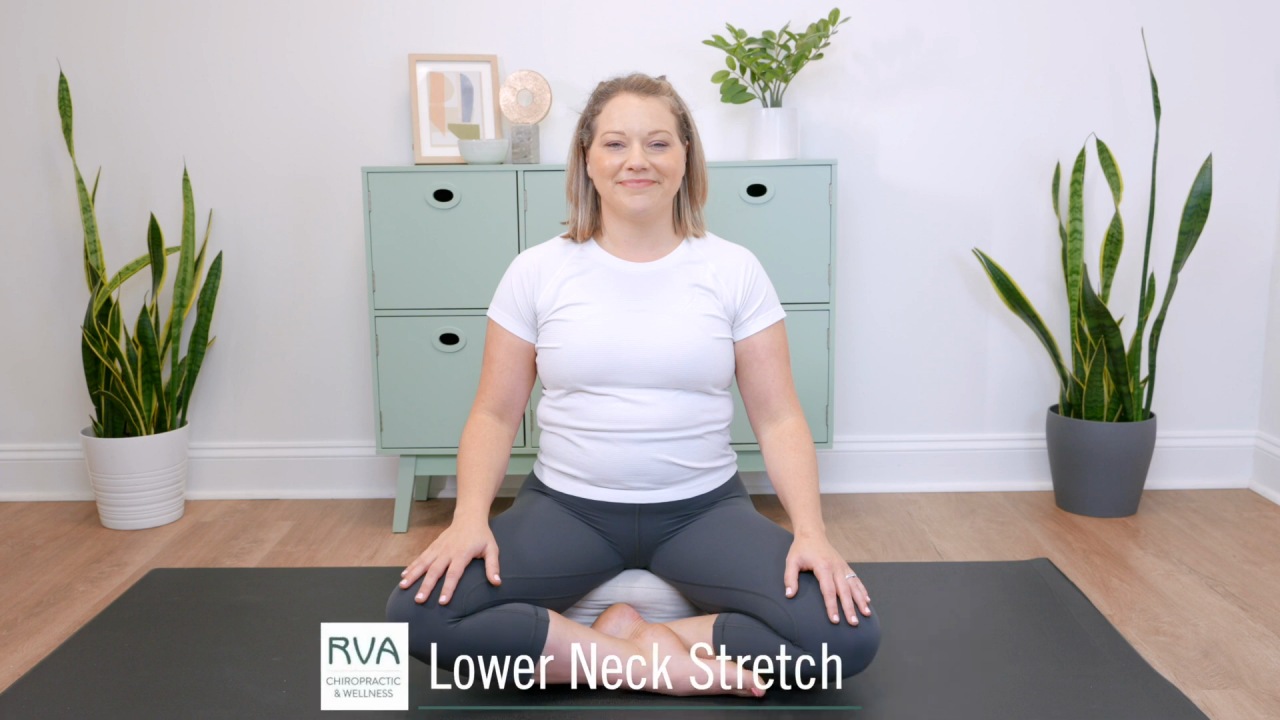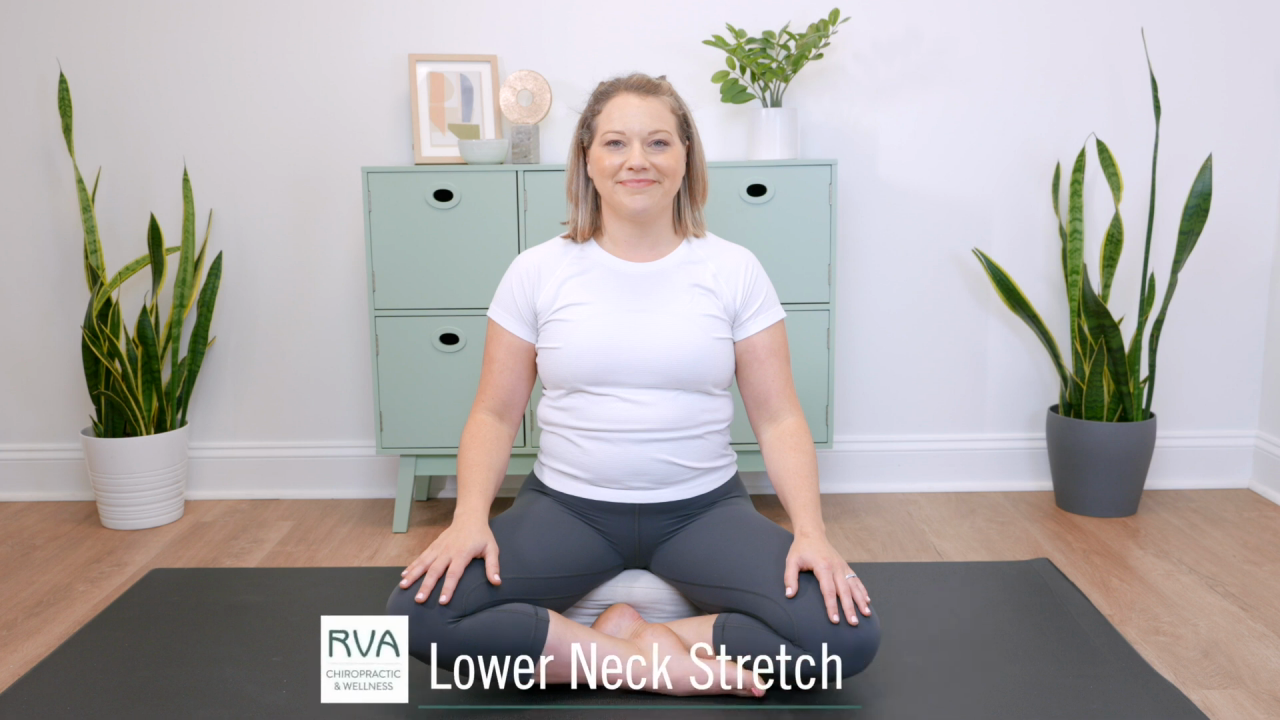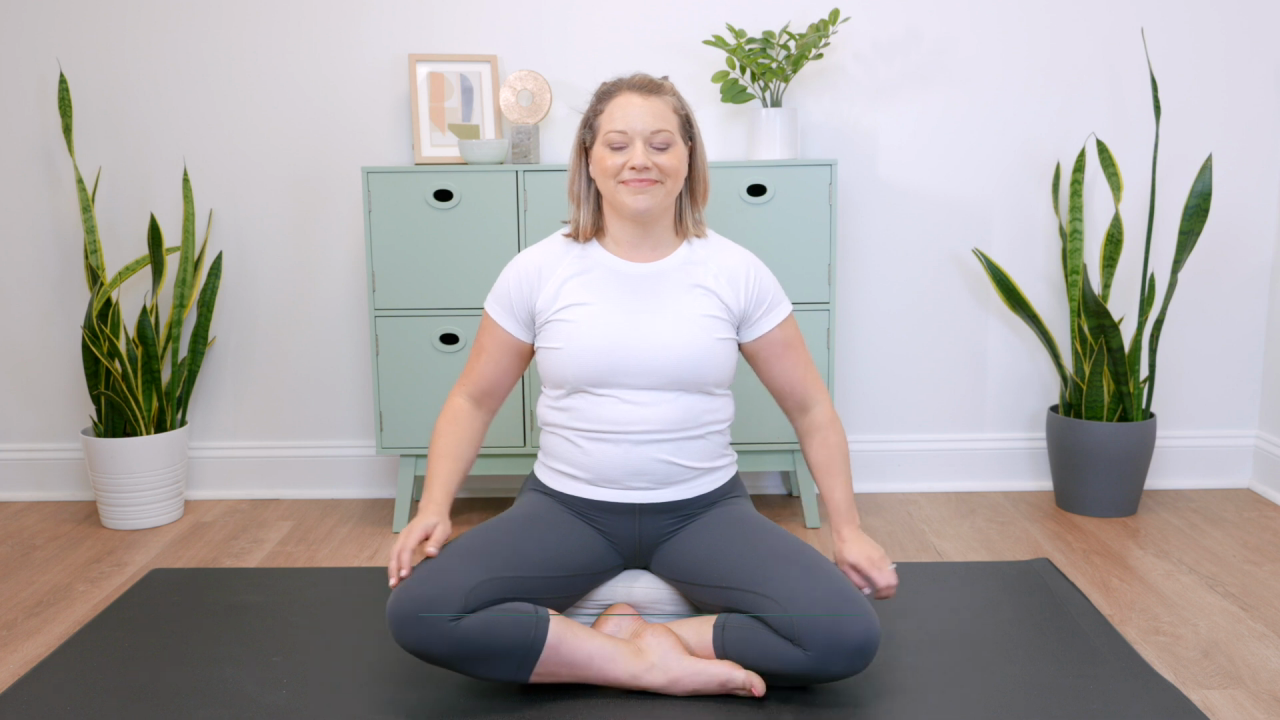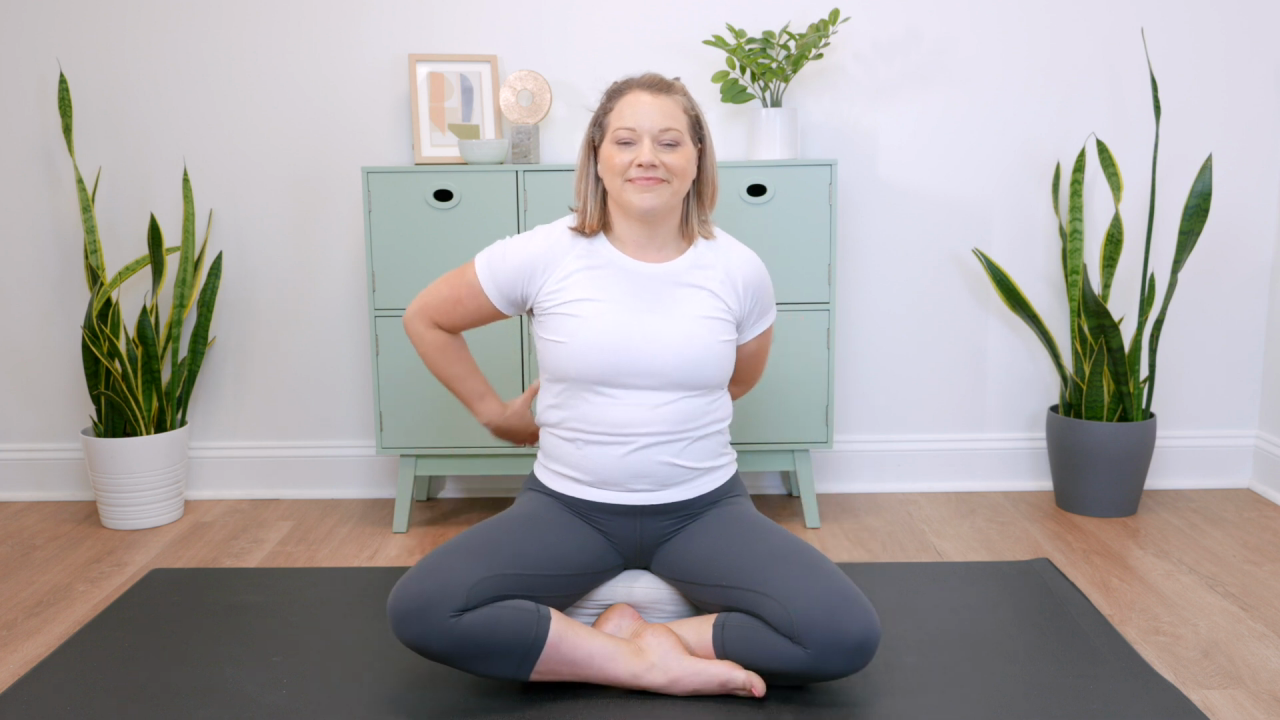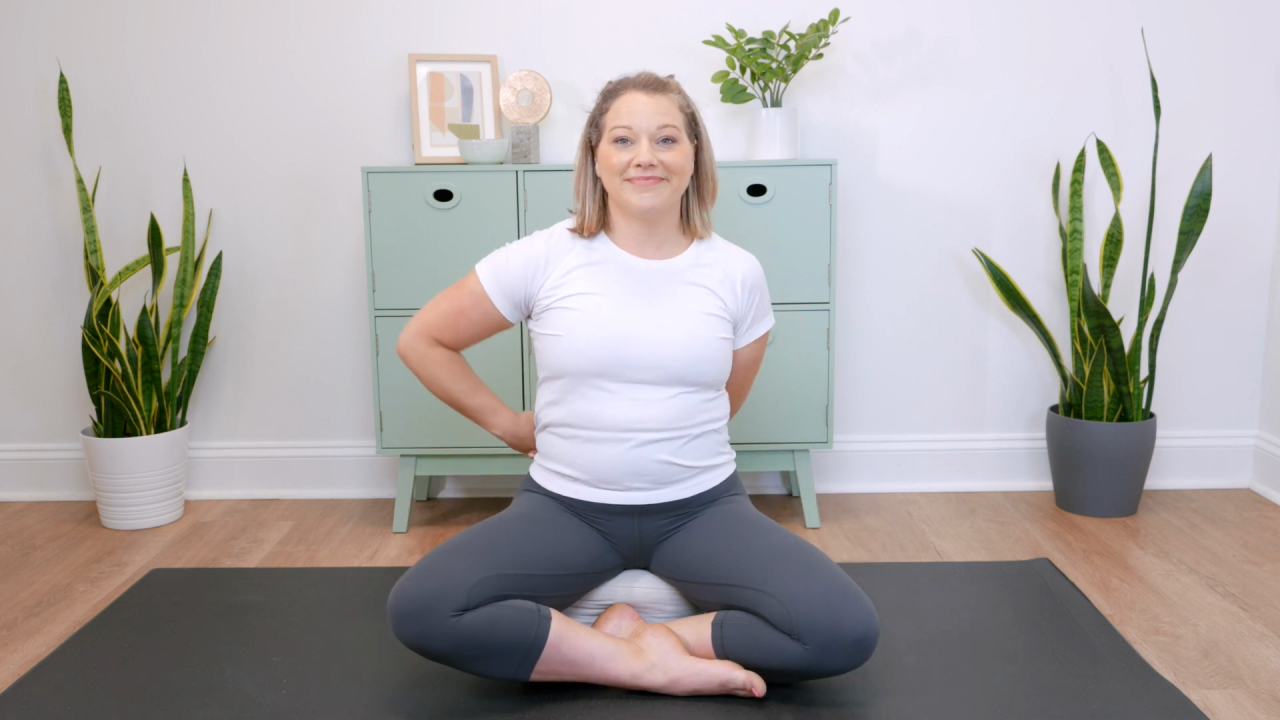
dt=0.5s
person 1, frame 1
left shoulder: (733, 270)
right shoulder: (537, 271)
left elbow: (778, 417)
right elbow: (495, 414)
left wrist: (810, 531)
right wrist: (469, 518)
left hip: (702, 507)
right hip: (566, 505)
left knee: (846, 631)
right knee: (419, 613)
left ankle: (630, 636)
right ankle: (656, 663)
person 1, frame 2
left shoulder: (734, 270)
right shoulder: (537, 271)
left elbow: (777, 417)
right elbow: (495, 413)
left wrist: (810, 530)
right wrist: (469, 517)
left hip: (703, 506)
right hip: (566, 505)
left knee: (846, 634)
right knee: (420, 613)
left ankle: (626, 638)
right ankle: (651, 663)
person 1, frame 3
left shoulder: (734, 271)
right shoulder: (538, 270)
left elbow: (809, 406)
right elbow: (473, 401)
left wrist: (847, 529)
right wrist: (434, 506)
left hip: (702, 507)
right hip: (567, 506)
left knee: (847, 635)
right knee: (416, 612)
left ankle: (630, 640)
right ankle: (646, 663)
person 1, frame 4
left shoulder: (738, 270)
right shoulder: (542, 254)
right elbow: (426, 319)
right wrist: (491, 410)
left hip: (703, 507)
right hip: (568, 506)
left knee: (849, 635)
right knee: (418, 609)
left ankle: (630, 640)
right ankle: (650, 663)
person 1, frame 5
left shoulder: (736, 273)
right shoulder: (543, 257)
right elbow: (421, 342)
left wrist: (647, 433)
right wrist: (506, 423)
left hip: (700, 506)
right hip: (566, 506)
left knee: (847, 630)
right knee: (417, 611)
left ankle: (630, 638)
right ankle: (649, 665)
